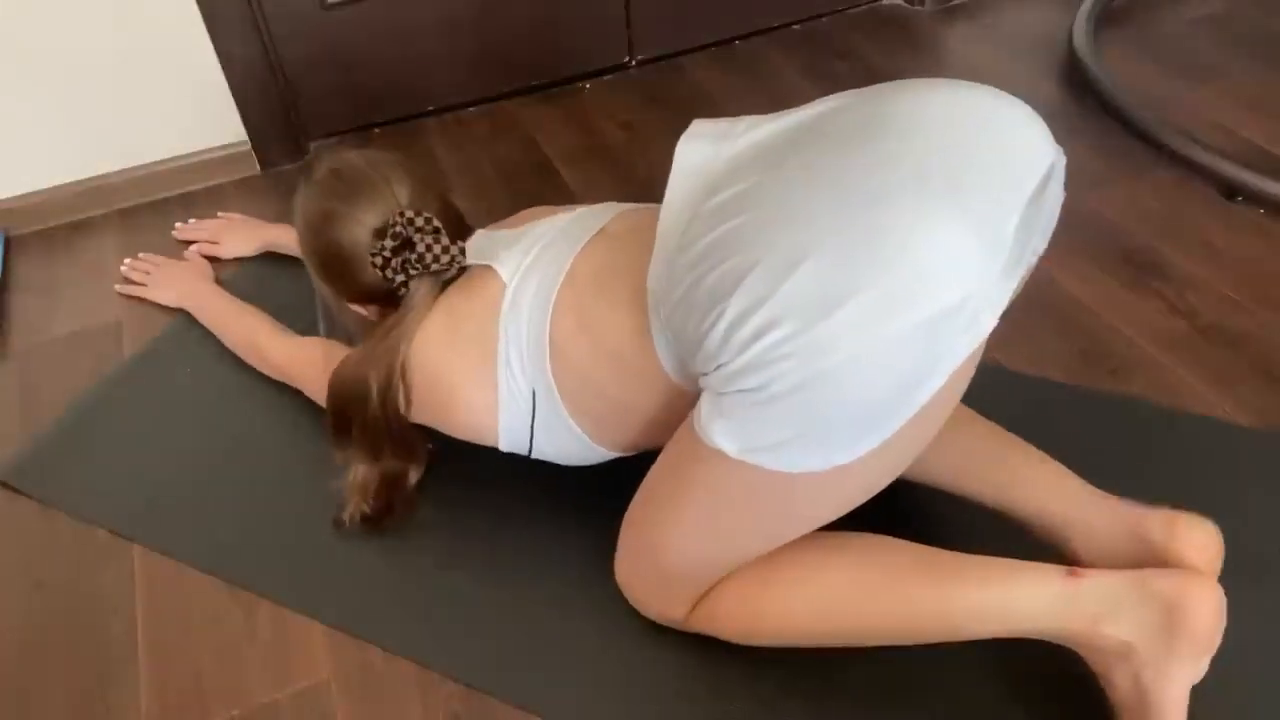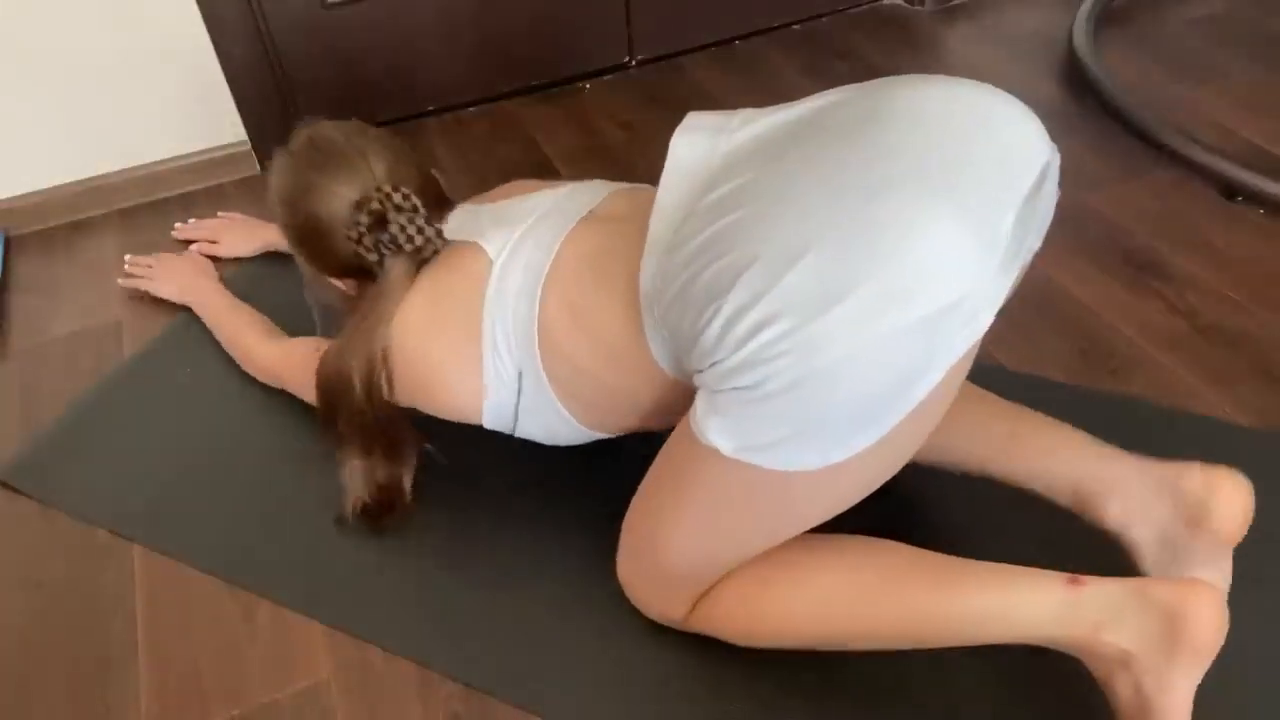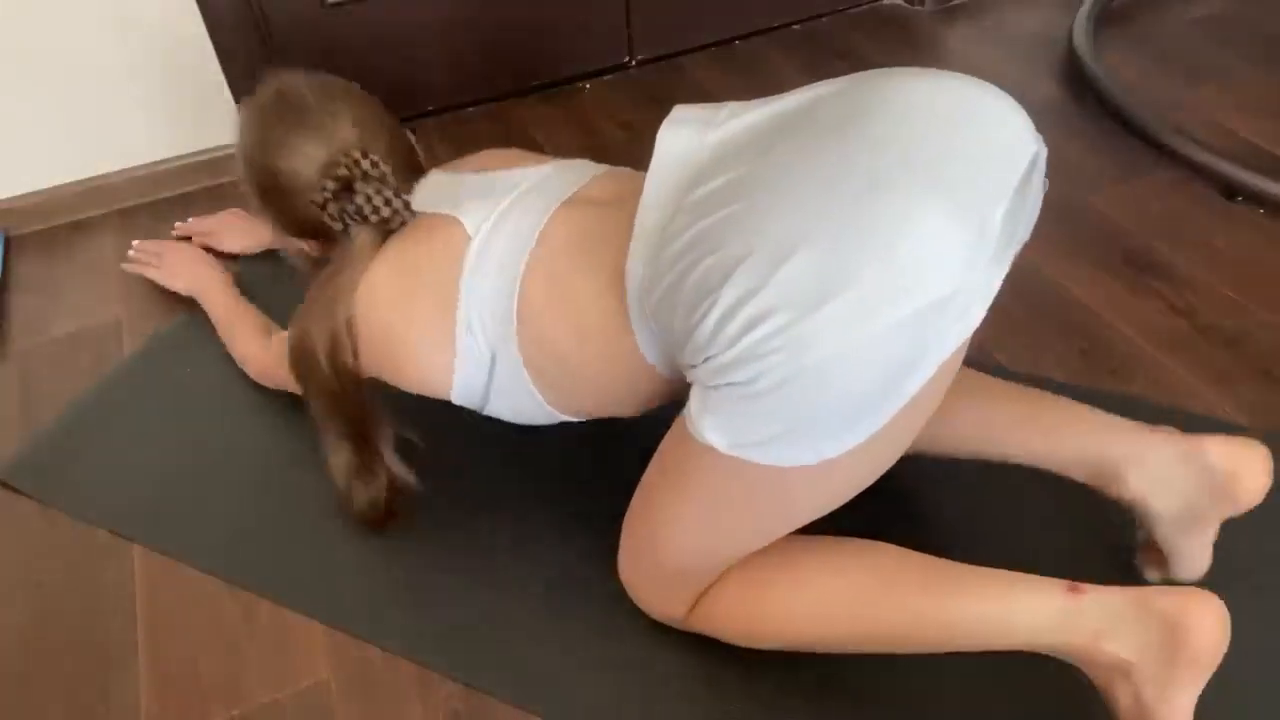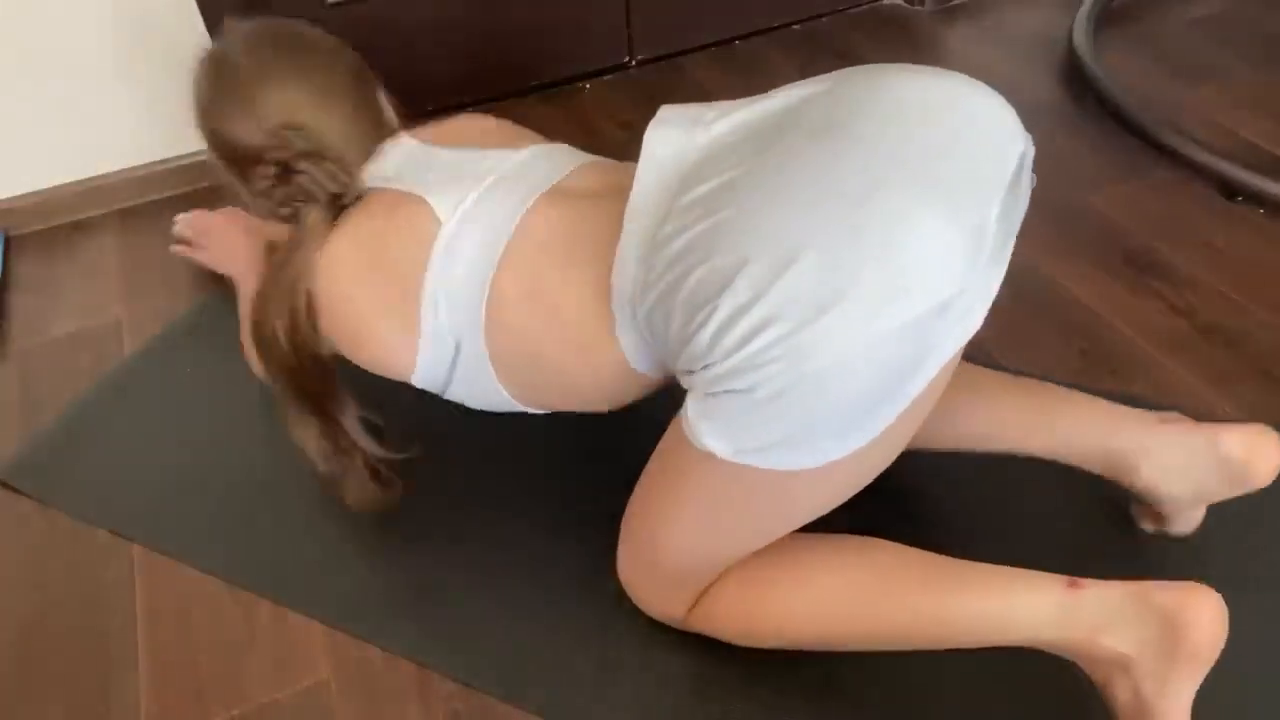
dt=0.1s
person 1, frame 1
left shoulder: (419, 361)
right shoulder: (504, 234)
left elbow: (296, 355)
right elbow: (383, 238)
left wrist: (204, 295)
right wrist: (268, 232)
left hip: (850, 291)
left knee: (669, 576)
right knee: (836, 394)
left ankle: (1112, 610)
right ankle: (1105, 523)
person 1, frame 2
left shoulder: (402, 345)
right shoulder: (495, 206)
left elbow: (284, 359)
left wrist: (202, 289)
right wrist: (281, 228)
left hip: (842, 292)
left knee: (668, 576)
right knee: (852, 393)
left ankle: (1112, 617)
right ankle: (1132, 489)
person 1, frame 3
left shoulder: (360, 309)
right shoulder: (477, 171)
left elbow: (280, 360)
left wrist: (206, 280)
right wrist: (235, 236)
left hip: (836, 281)
left knee: (668, 573)
right knee: (834, 393)
left ankle: (1107, 627)
right ankle: (1147, 463)
person 1, frame 4
left shoulder: (321, 276)
right shoulder: (460, 137)
left elbow: (281, 351)
left wrist: (246, 259)
left hip: (832, 292)
left knee: (667, 578)
right knee: (845, 382)
left ankle: (1111, 621)
right ankle: (1157, 448)
